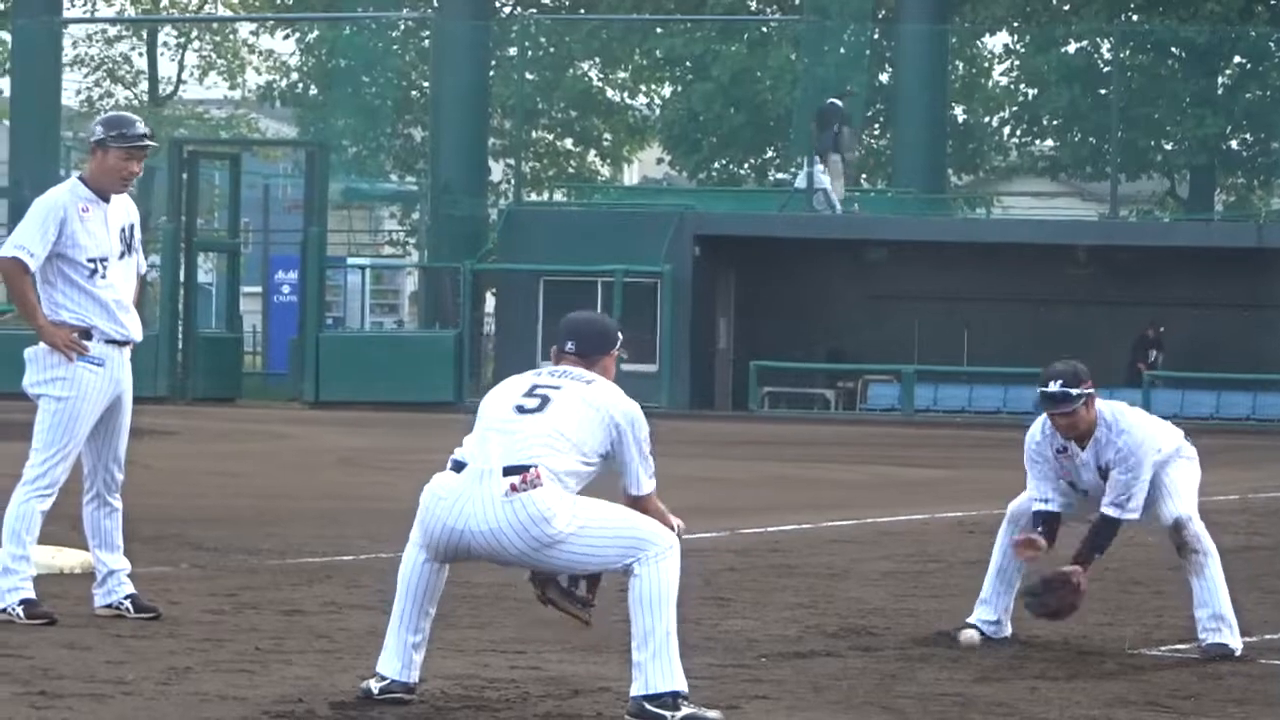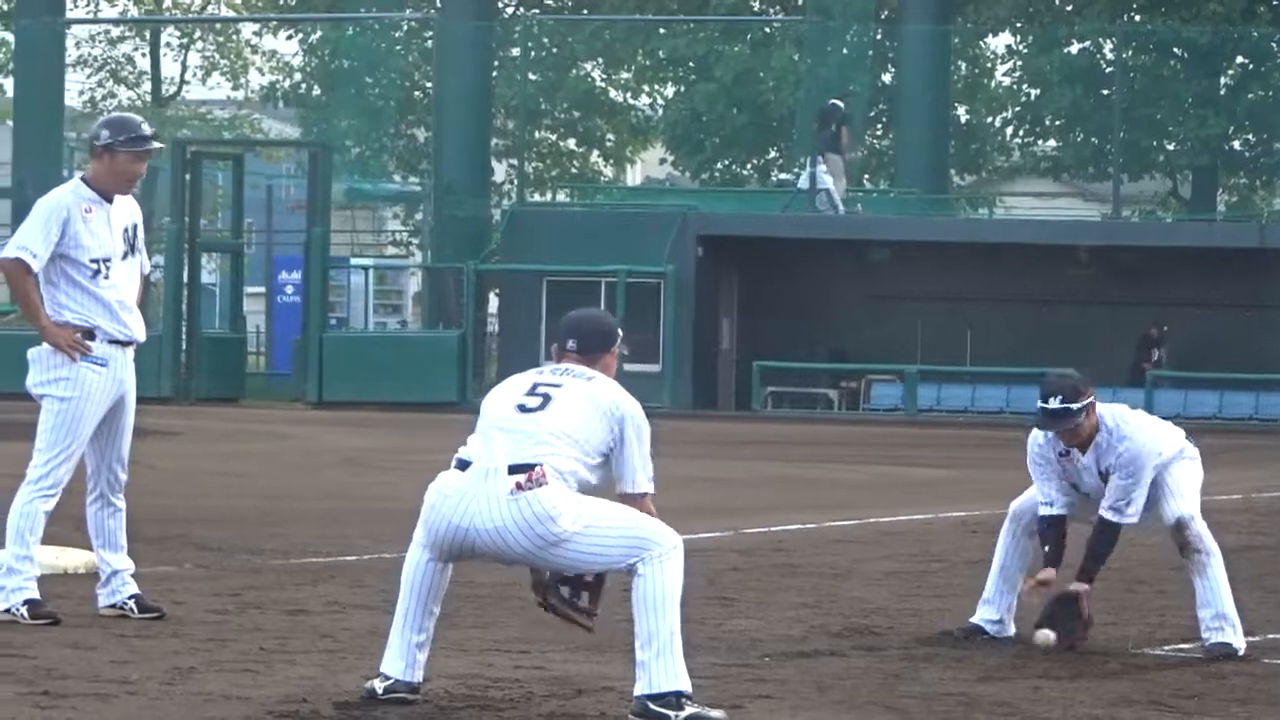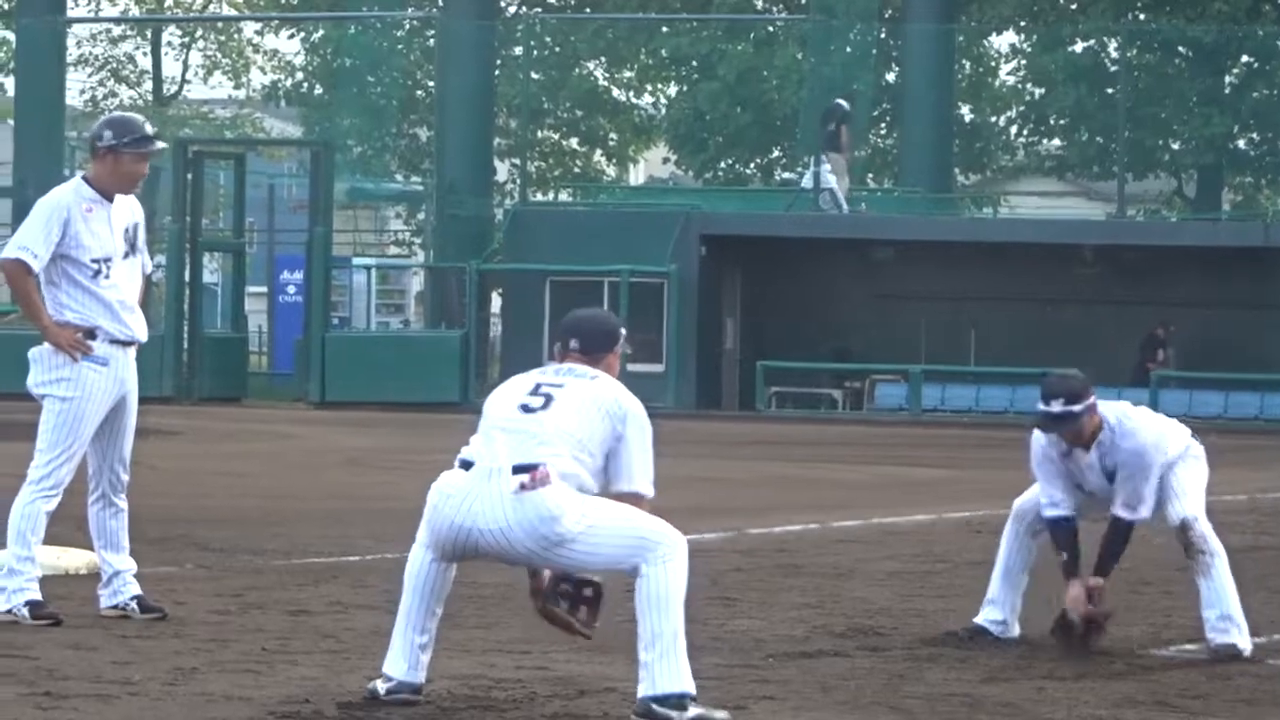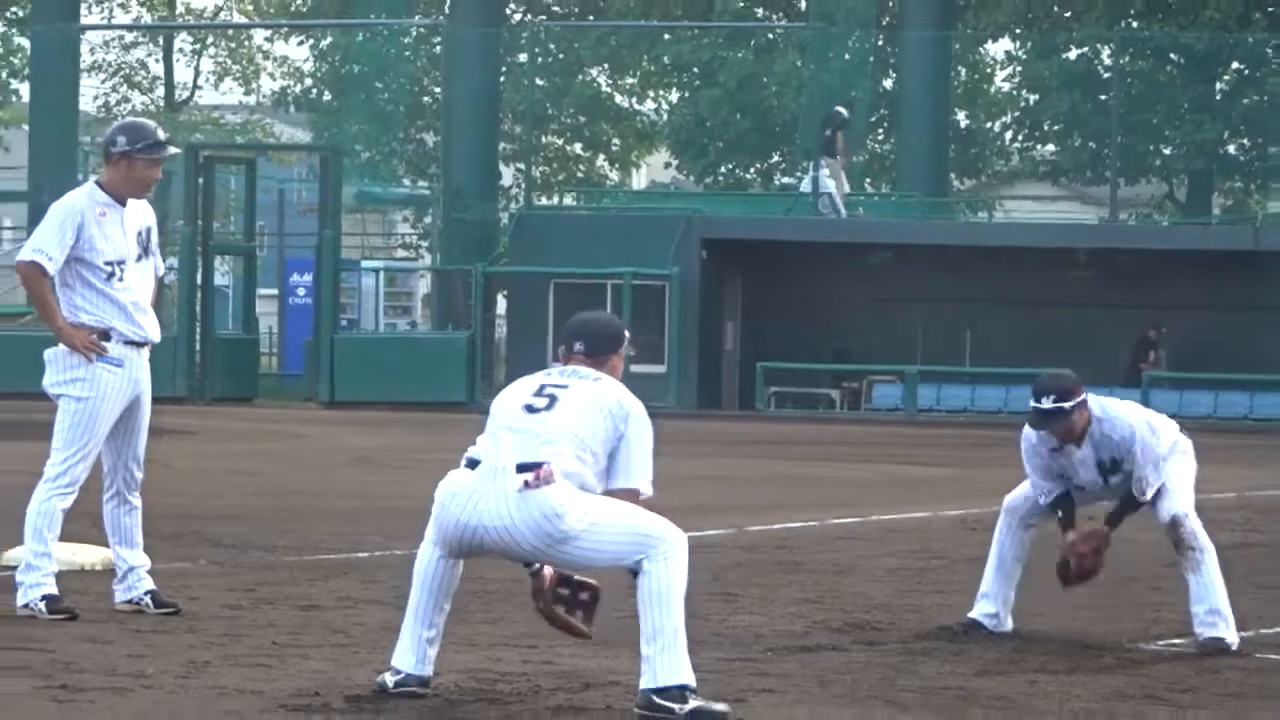
dt=0.1s
person 1, frame 1
left shoulder: (126, 208)
right shoulder: (60, 203)
right wrist: (43, 326)
left hip: (119, 359)
right hip: (77, 360)
left knee: (107, 482)
right knee: (43, 477)
left ankle: (114, 588)
person 1, frame 2
left shoulder: (129, 209)
right shoulder: (62, 203)
right wrist: (46, 327)
left hip: (122, 360)
right hip: (80, 361)
left knee: (111, 483)
right knee: (47, 477)
left ankle: (117, 588)
person 1, frame 3
left shoulder: (131, 208)
right shoulder: (63, 203)
right wrist: (48, 327)
left hip: (124, 360)
right hip: (81, 361)
left knee: (113, 483)
right knee: (48, 478)
left ankle: (119, 589)
person 1, frame 4
left shoulder: (143, 212)
right shoulder: (77, 207)
right elbow: (30, 264)
right wrist: (62, 328)
left hip: (137, 360)
right hip: (96, 362)
left knee: (127, 480)
right knee: (64, 476)
left ankle: (134, 584)
right ankle: (34, 587)
person 2, frame 1
left shoulder: (507, 386)
right shoulder: (618, 403)
right elbow: (641, 500)
left wrist: (532, 551)
right wrist: (670, 524)
left hip: (449, 502)
right hip: (522, 511)
left knee: (426, 541)
right knee: (656, 547)
left ankle: (394, 676)
person 2, frame 2
left shoulder: (507, 386)
right shoulder: (619, 401)
right elbow: (635, 503)
left wrist: (533, 556)
left hip: (454, 503)
right hip: (528, 508)
left knee: (430, 541)
right knee: (661, 547)
left ankle: (399, 676)
person 2, frame 3
left shoulder: (510, 386)
right shoulder: (621, 400)
right elbow: (629, 504)
left wrist: (532, 563)
left hip: (458, 502)
right hip: (532, 508)
left knee: (432, 542)
right knee: (664, 547)
left ankle: (401, 676)
person 2, frame 4
left shoulder: (517, 388)
right shoulder: (624, 403)
right elbow: (625, 502)
left wrist: (532, 562)
right wrist: (641, 563)
left hip: (464, 500)
right hip: (536, 506)
left knee: (441, 539)
right knee: (666, 543)
left ankle: (409, 669)
person 3, frame 1
left shoulder: (1129, 433)
right shoulder: (1040, 436)
left elbow: (1117, 512)
right elbow: (1044, 502)
left wrist: (1081, 564)
right wrist: (1042, 538)
right hip: (1089, 480)
left knee: (1183, 521)
right knee: (1019, 514)
person 3, frame 2
left shoulder: (1130, 438)
right shoulder: (1042, 441)
left elbow: (1116, 517)
right elbow: (1051, 509)
right wrist: (1051, 566)
right hip: (1092, 479)
left knee: (1185, 521)
right knee: (1022, 514)
person 3, frame 3
left shoulder: (1135, 435)
right shoulder: (1045, 440)
left elbow: (1127, 514)
right elbow: (1058, 511)
right hip: (1096, 479)
left knee: (1188, 522)
right knee: (1025, 512)
person 3, frame 4
left shoulder: (1124, 424)
right shoulder: (1035, 437)
left elbow: (1145, 487)
right elbow: (1049, 489)
left wrist: (1109, 527)
right wrist: (1068, 531)
left hip: (1155, 462)
right hip: (1087, 473)
left knee: (1179, 518)
right knee: (1016, 508)
